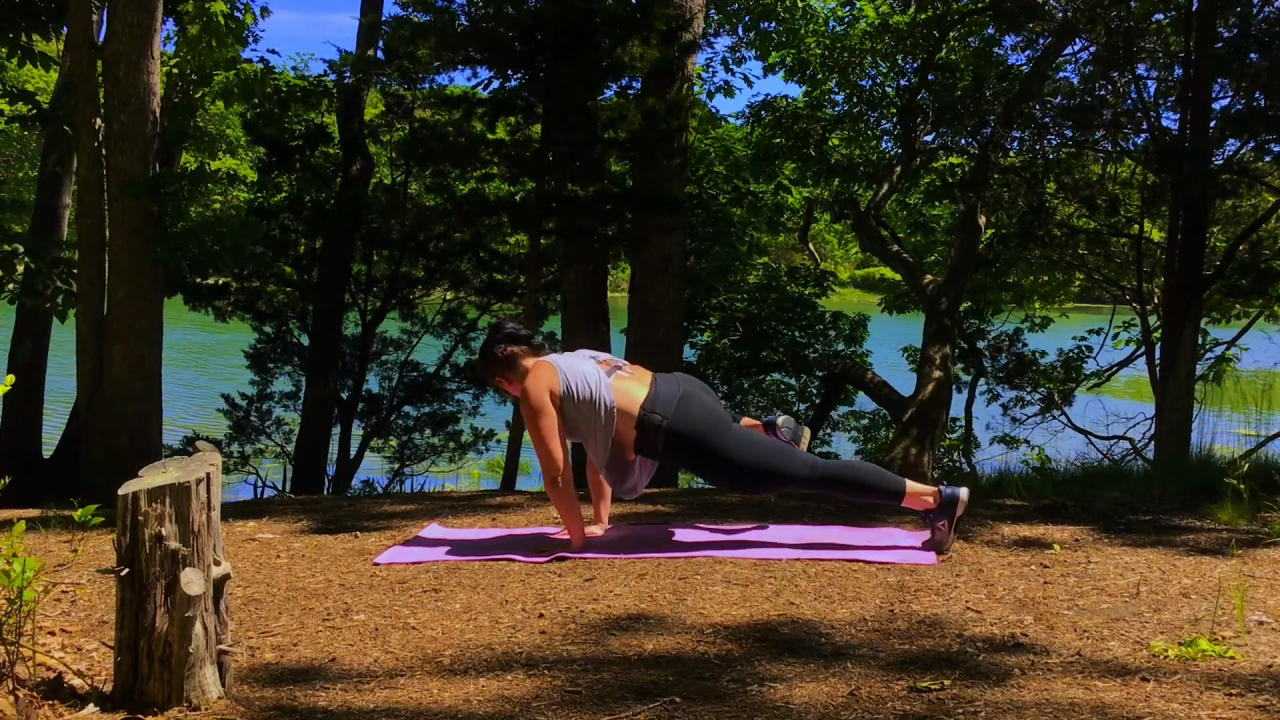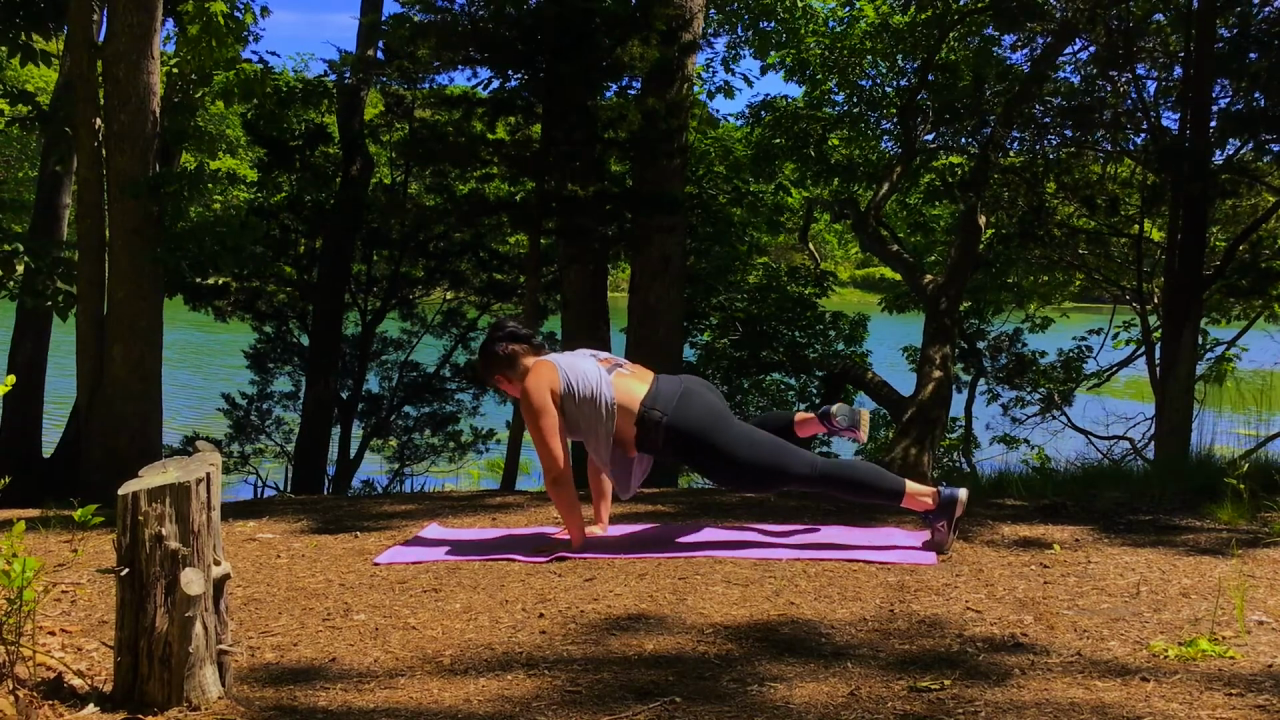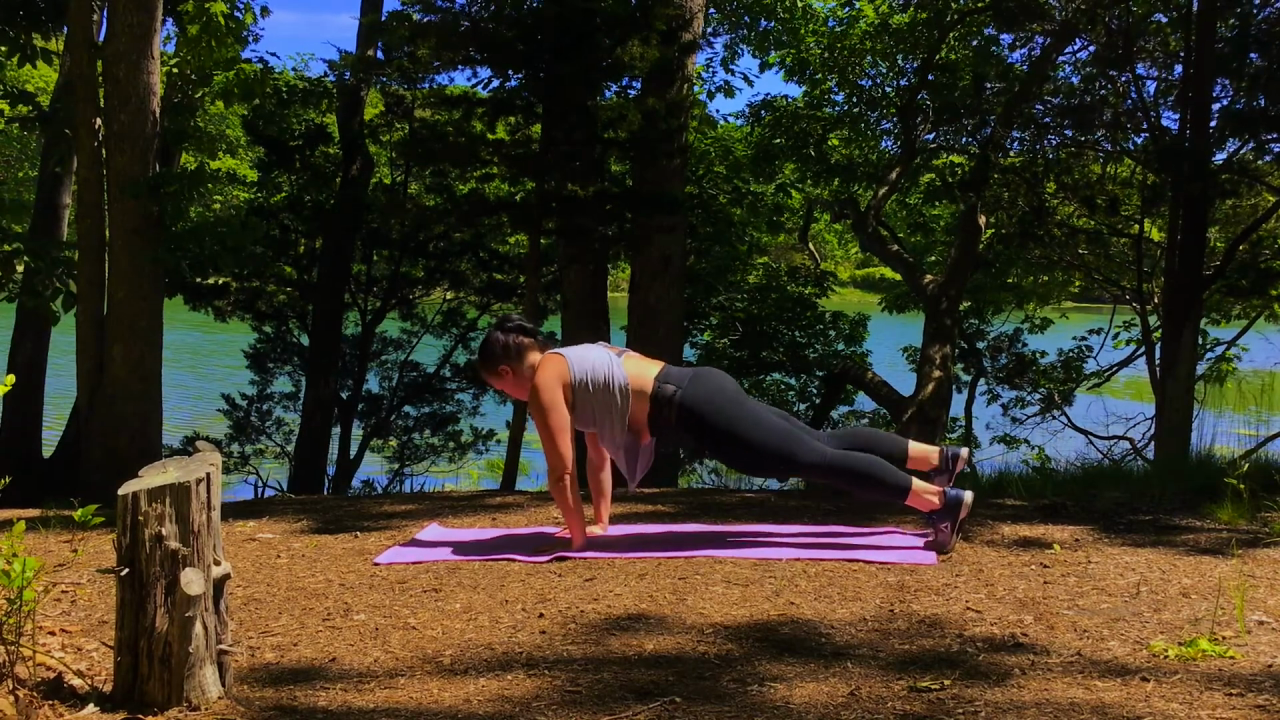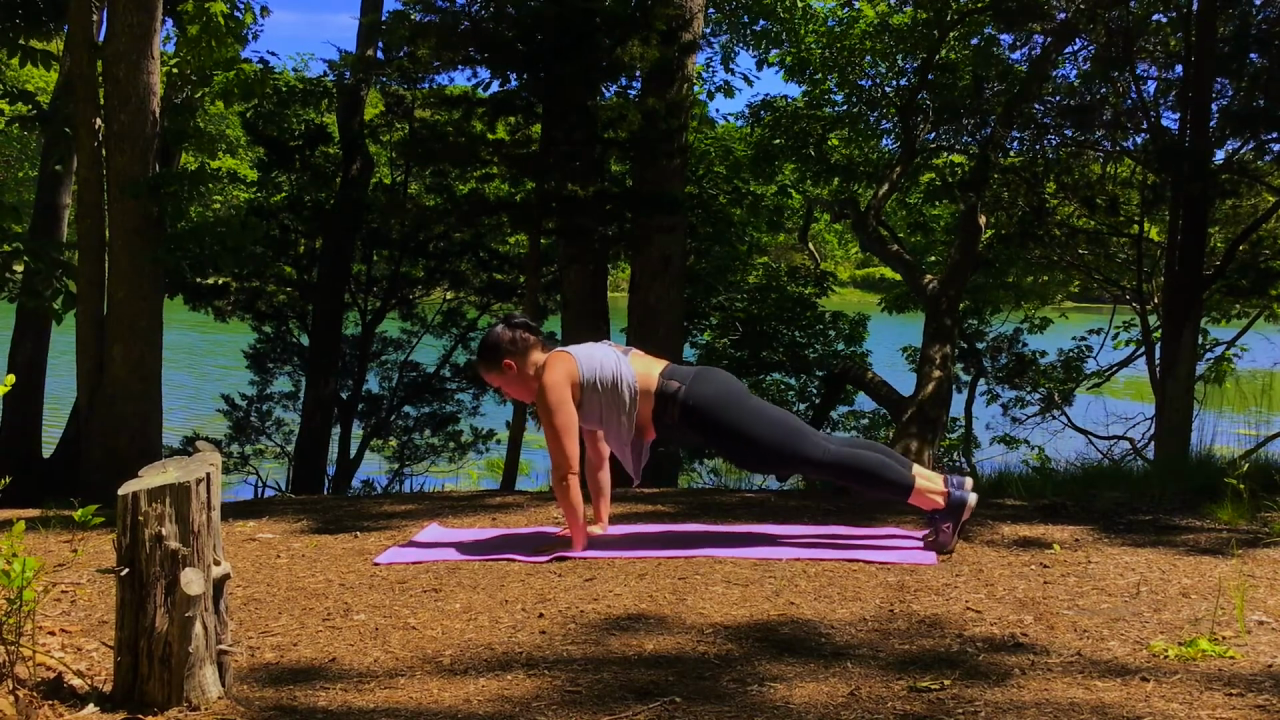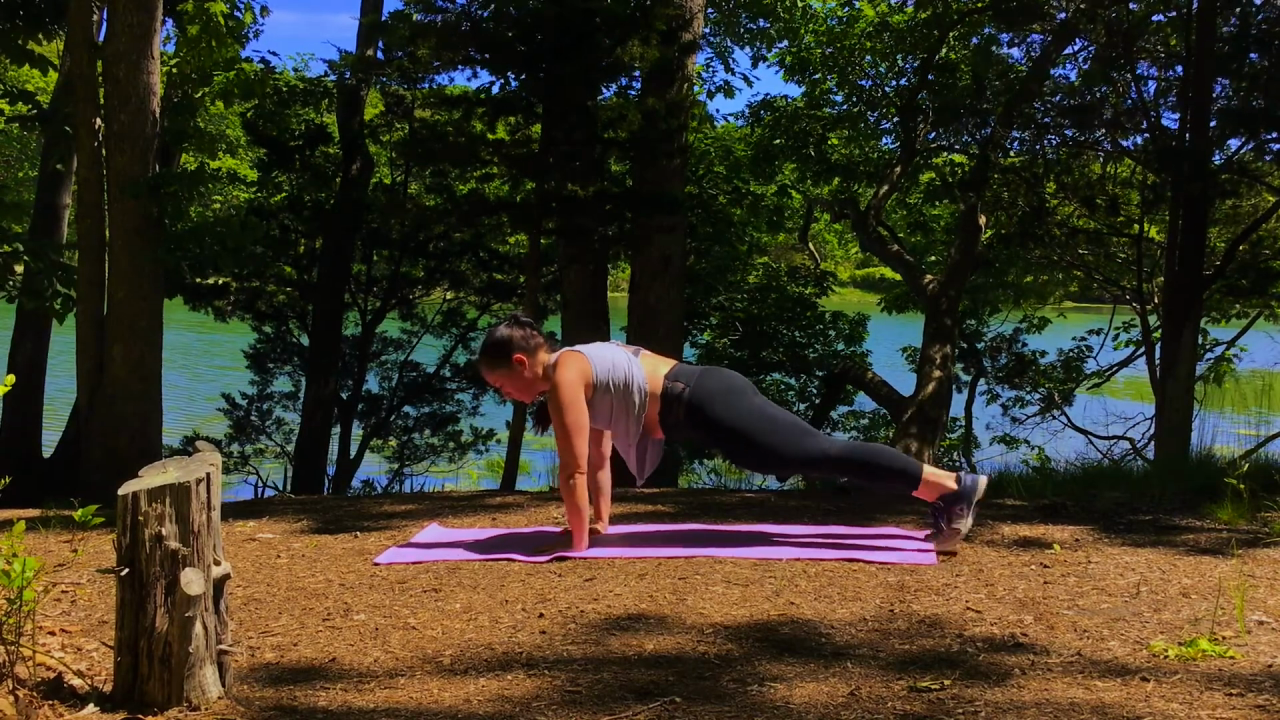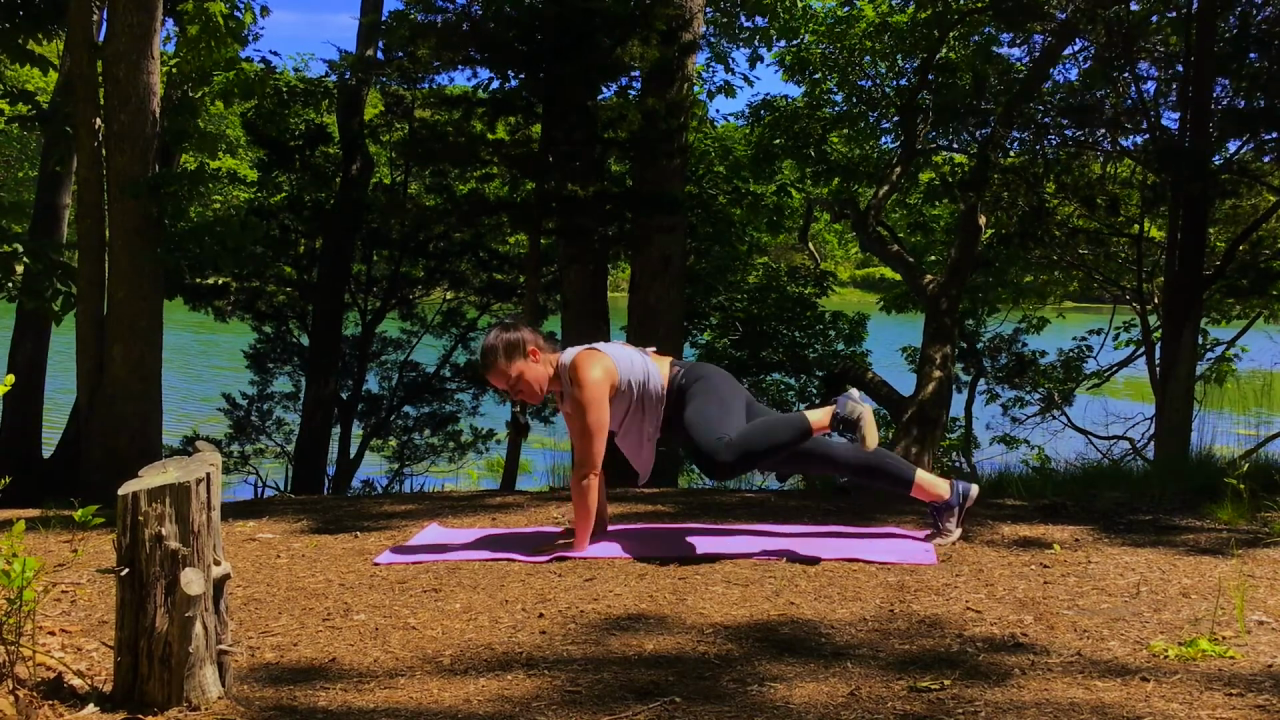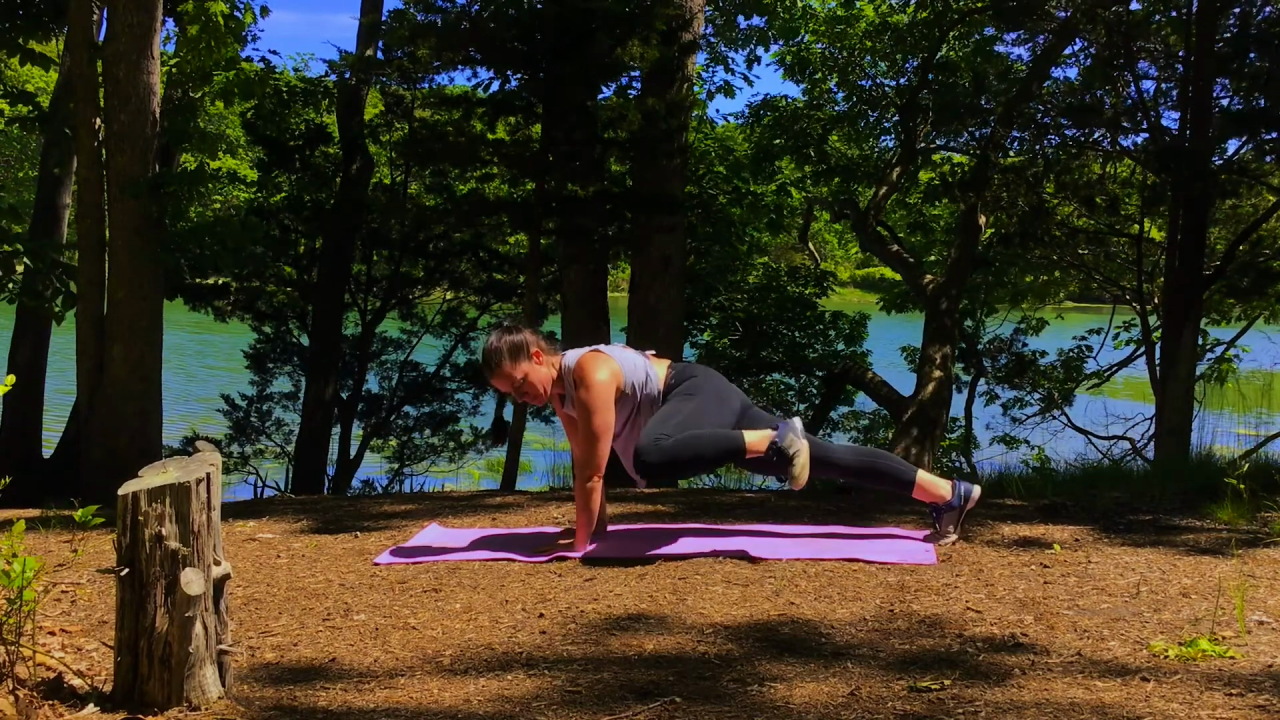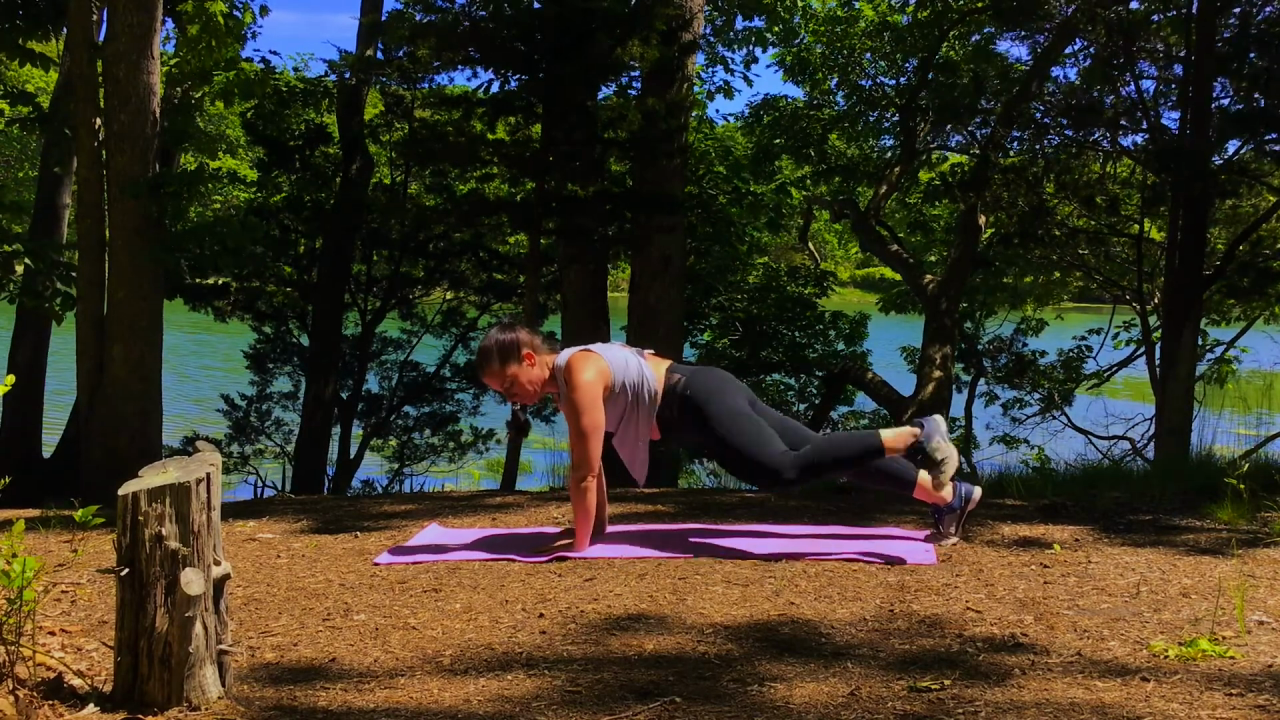
dt=0.3s
person 1, frame 1
left shoulder: (534, 386)
right shoulder: (576, 359)
left elbow: (556, 474)
right elbow: (598, 451)
left wrist: (578, 539)
right wrist: (600, 522)
left hip: (683, 429)
right hip: (684, 390)
left knee: (806, 473)
left ankle: (938, 499)
right ankle: (755, 429)
person 1, frame 2
left shoulder: (534, 385)
right shoulder: (574, 360)
left elbow: (556, 475)
right elbow: (599, 453)
left wrist: (578, 539)
right wrist: (601, 523)
left hip: (684, 424)
right hip: (688, 392)
left knee: (806, 470)
left ankle: (937, 499)
right ankle: (818, 420)
person 1, frame 3
left shoulder: (543, 380)
right shoulder: (574, 361)
left elbow: (561, 472)
right elbow: (599, 453)
left wrist: (579, 538)
right wrist: (601, 523)
left hip: (695, 409)
right hip: (703, 385)
left knee: (814, 459)
right knee: (820, 442)
left ankle: (941, 501)
right ankle: (939, 458)
person 1, frame 4
left shoulder: (550, 378)
right shoulder: (574, 363)
left elbow: (565, 472)
right elbow: (598, 455)
left wrist: (578, 540)
right wrist: (601, 522)
left hip: (702, 407)
right hip: (707, 389)
left knee: (821, 458)
right knee: (826, 446)
left ankle: (946, 500)
right ankle: (944, 482)
person 1, frame 5
left shoulder: (562, 377)
right shoulder: (578, 364)
left elbow: (573, 471)
right elbow: (598, 457)
left wrist: (579, 542)
right wrist: (601, 522)
left hip: (708, 406)
right hip: (714, 389)
left knee: (823, 455)
right knee: (826, 450)
left ankle: (956, 486)
right ankle: (944, 487)
person 1, frame 6
left shoulder: (586, 372)
right shoulder: (558, 381)
left elbow: (589, 469)
right elbow: (585, 458)
left wrist: (580, 541)
right wrist: (598, 521)
left hip: (706, 388)
right hip: (701, 400)
left knee: (719, 461)
right knee: (824, 456)
left ankle: (829, 415)
right ankle: (948, 492)
person 1, frame 7
left shoulder: (591, 375)
right shoulder: (558, 388)
left elbow: (593, 471)
right elbow: (583, 460)
left wrist: (580, 541)
right wrist: (597, 522)
left hip: (702, 391)
right hip: (701, 408)
left knee: (650, 458)
right knee: (825, 458)
left ankle: (771, 439)
right ankle: (949, 492)
person 1, frame 8
left shoulder: (578, 375)
right shoulder: (564, 379)
left elbow: (584, 471)
right elbow: (591, 461)
left wrist: (581, 541)
right wrist: (598, 522)
left hip: (705, 400)
right hip: (705, 400)
left knee: (785, 471)
right knee: (814, 459)
left ankle: (916, 436)
right ankle: (946, 497)
